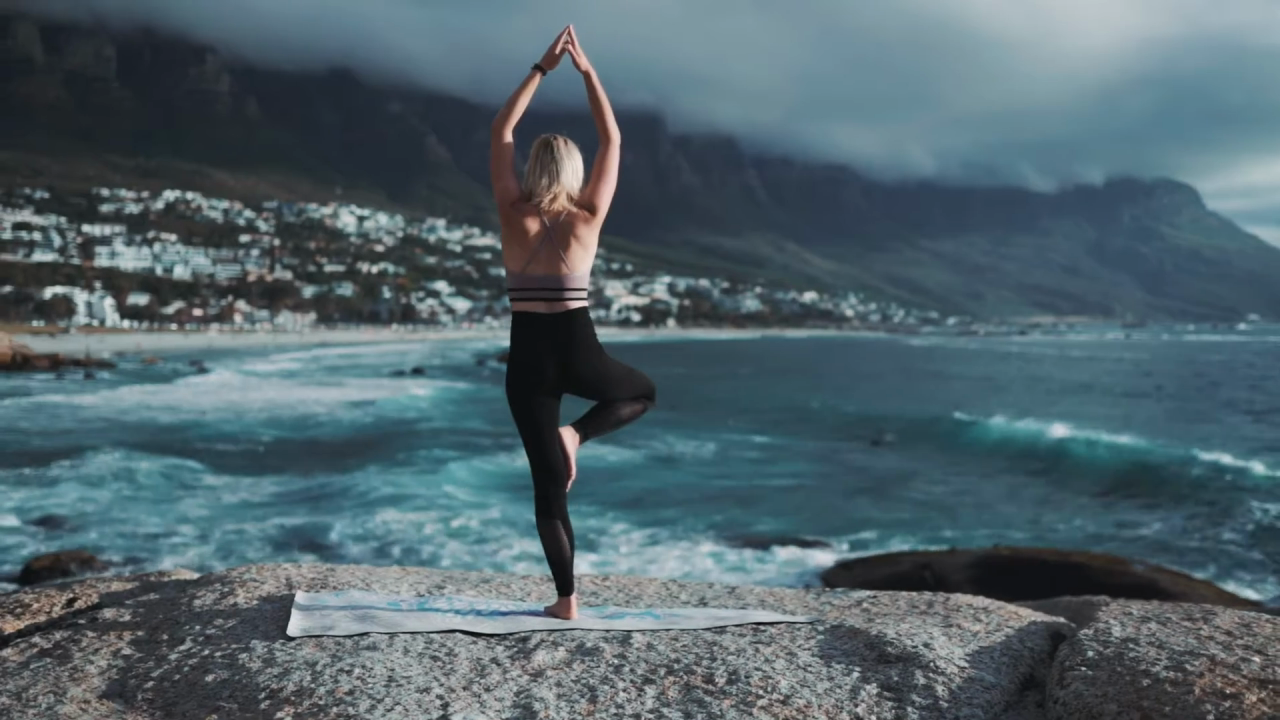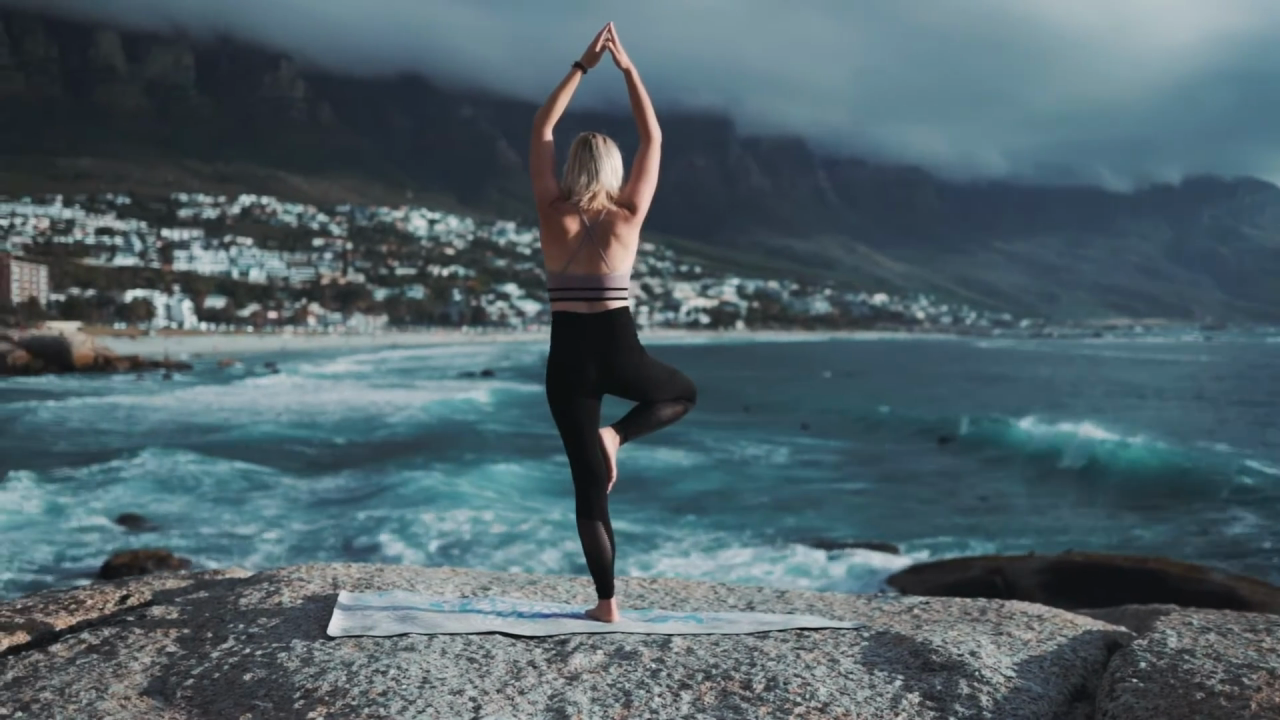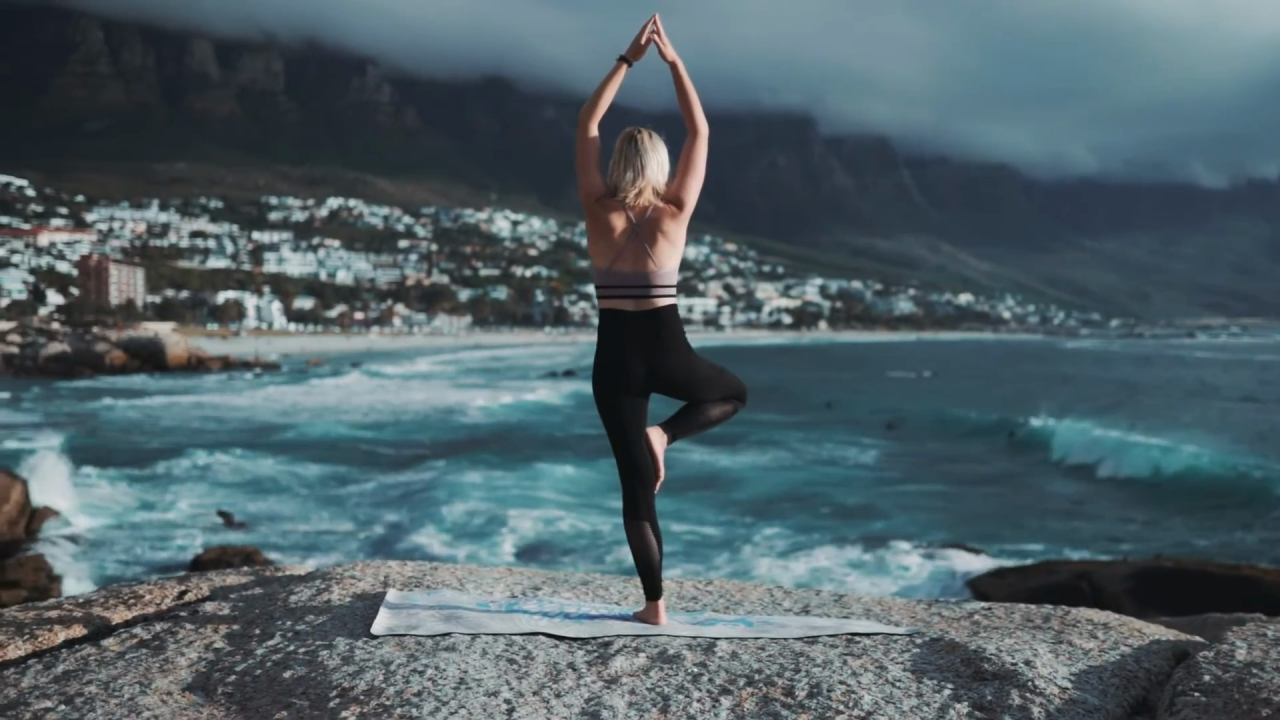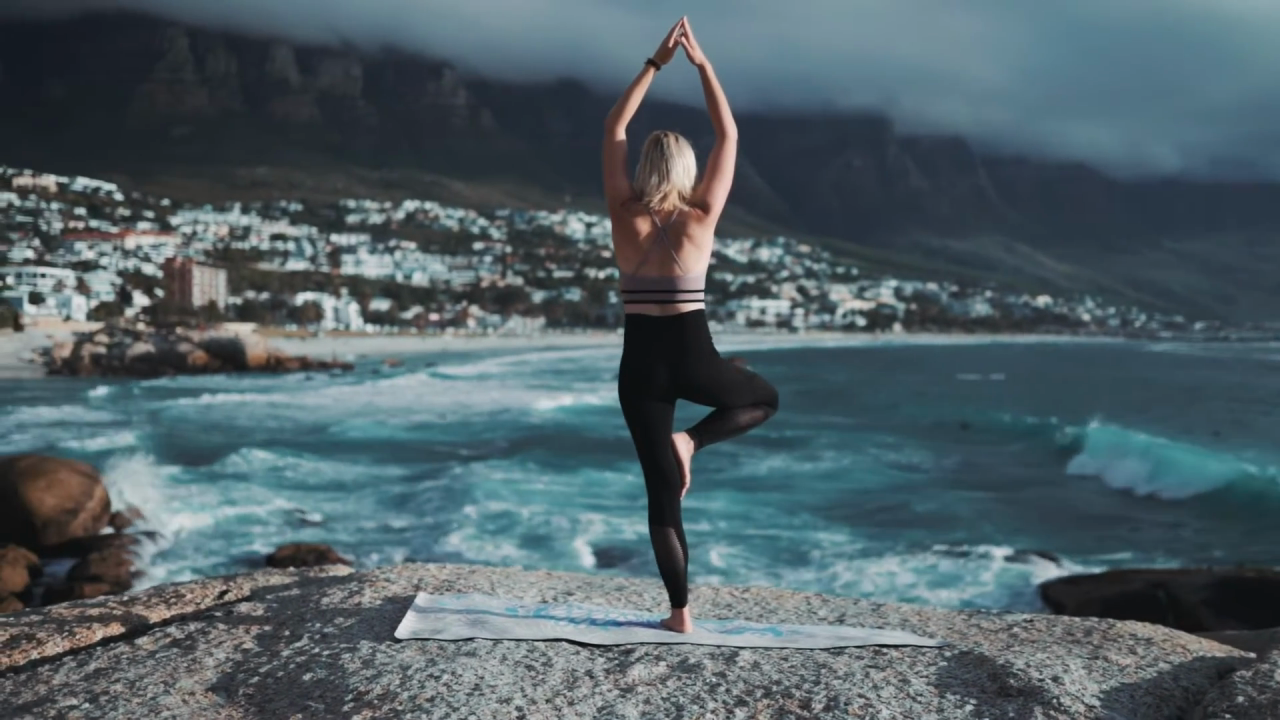
dt=1s
person 1, frame 1
left shoulder: (513, 216)
right shoulder: (587, 218)
left elbow: (500, 133)
right elbow: (612, 138)
left wrist: (542, 68)
right wrist: (585, 68)
left hip: (528, 359)
right hip: (578, 354)
left knee: (548, 485)
right knee: (643, 391)
left ankle: (566, 601)
right ankle: (576, 434)
person 1, frame 2
left shoulder: (552, 215)
right shoulder: (628, 217)
left elbow: (541, 130)
right elbow: (652, 137)
left wrist: (582, 66)
right wrist: (625, 66)
left hip: (568, 360)
right hip: (619, 354)
left knee: (589, 488)
right knee: (684, 392)
left ankle: (607, 603)
right ankle: (617, 435)
person 1, frame 3
left shoulder: (598, 212)
right shoulder: (674, 214)
left elbow: (586, 126)
right elbow: (699, 131)
left wrist: (627, 59)
right wrist: (672, 60)
left hip: (615, 358)
right hip: (666, 352)
left knee: (636, 488)
right knee: (734, 393)
left ankle: (655, 607)
right ankle: (665, 434)
person 1, frame 4
left shoulder: (624, 216)
right shoulder: (701, 218)
left elbow: (613, 130)
right elbow: (728, 134)
left wrist: (654, 63)
right wrist: (701, 62)
left hip: (640, 363)
right hip: (692, 358)
left knee: (662, 493)
right knee: (765, 398)
left ankle: (680, 614)
right ankle: (692, 440)
